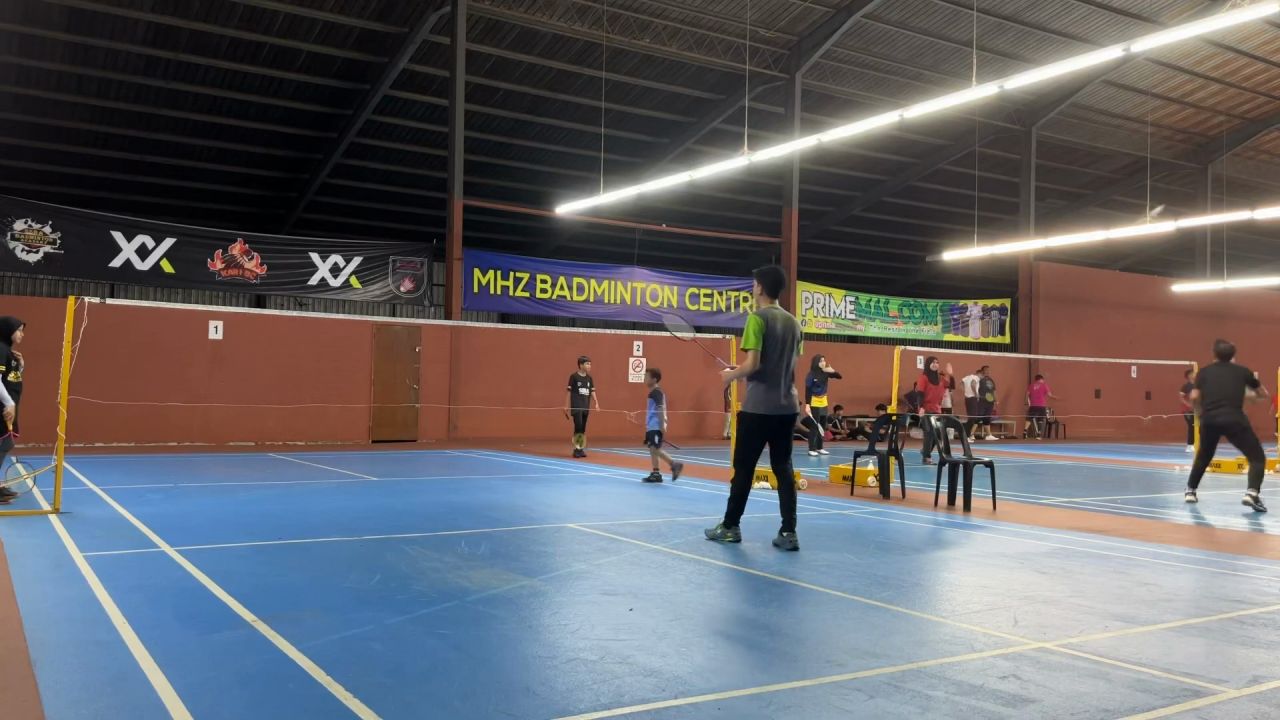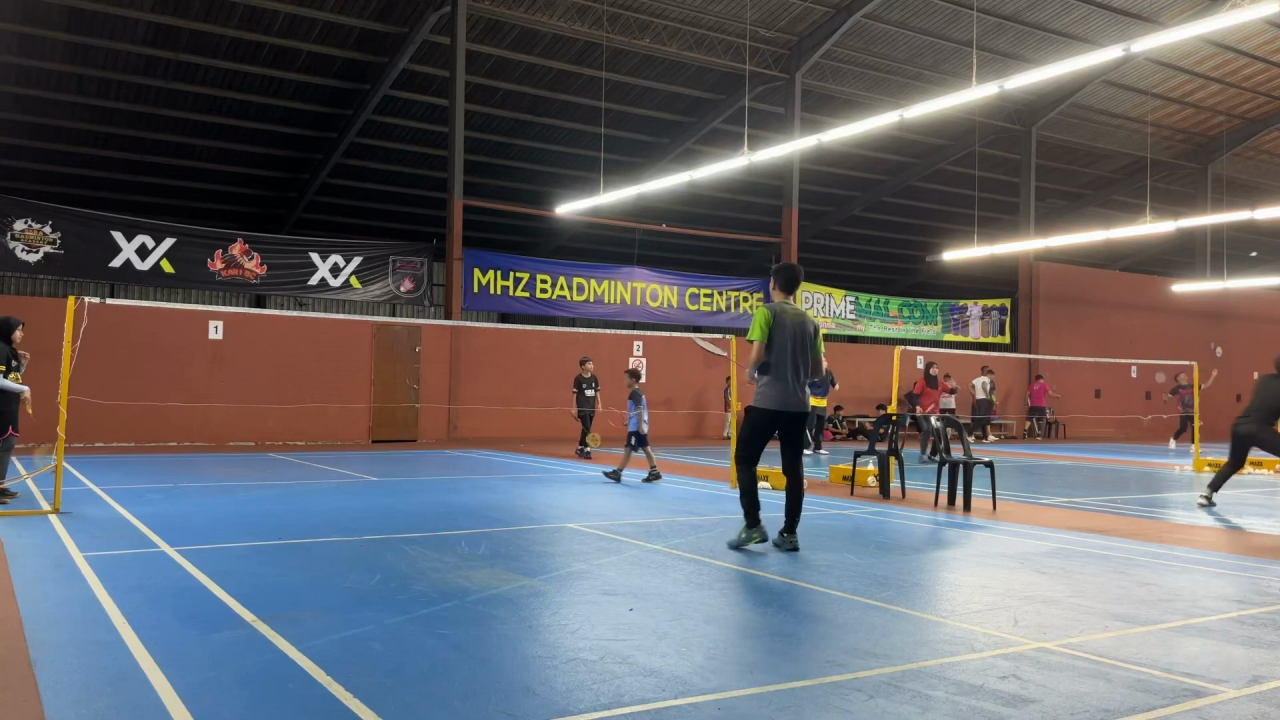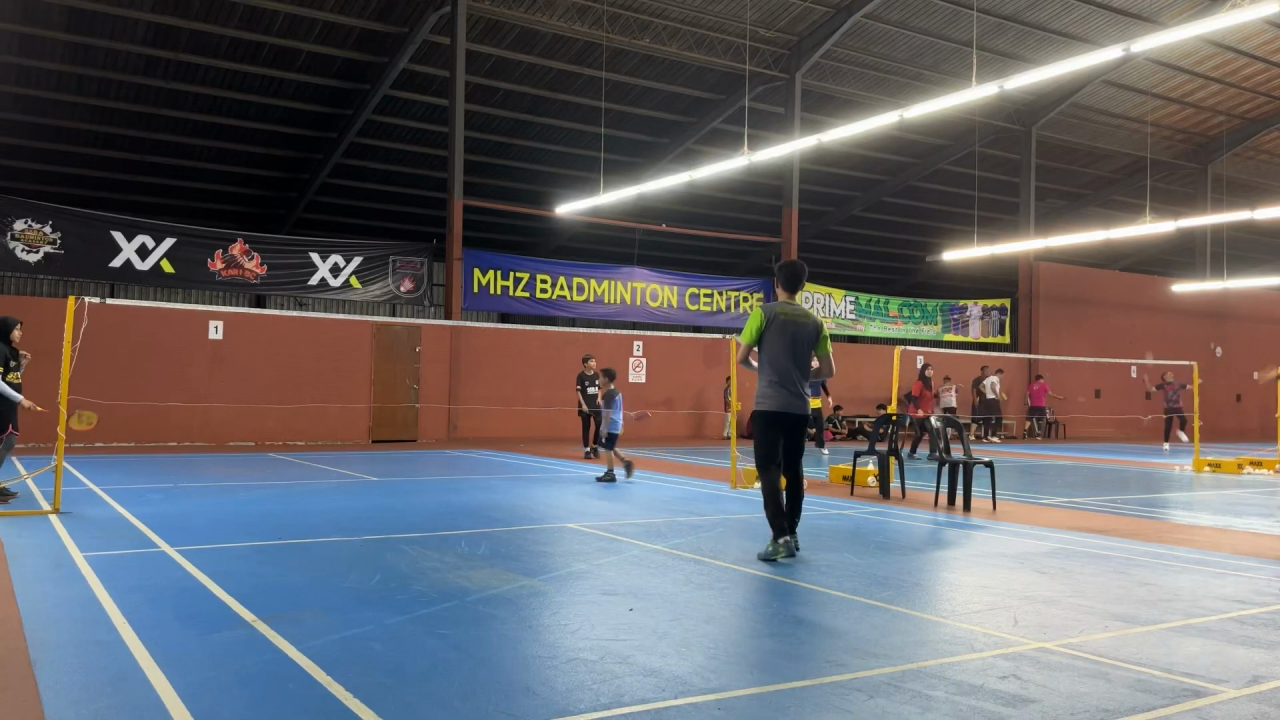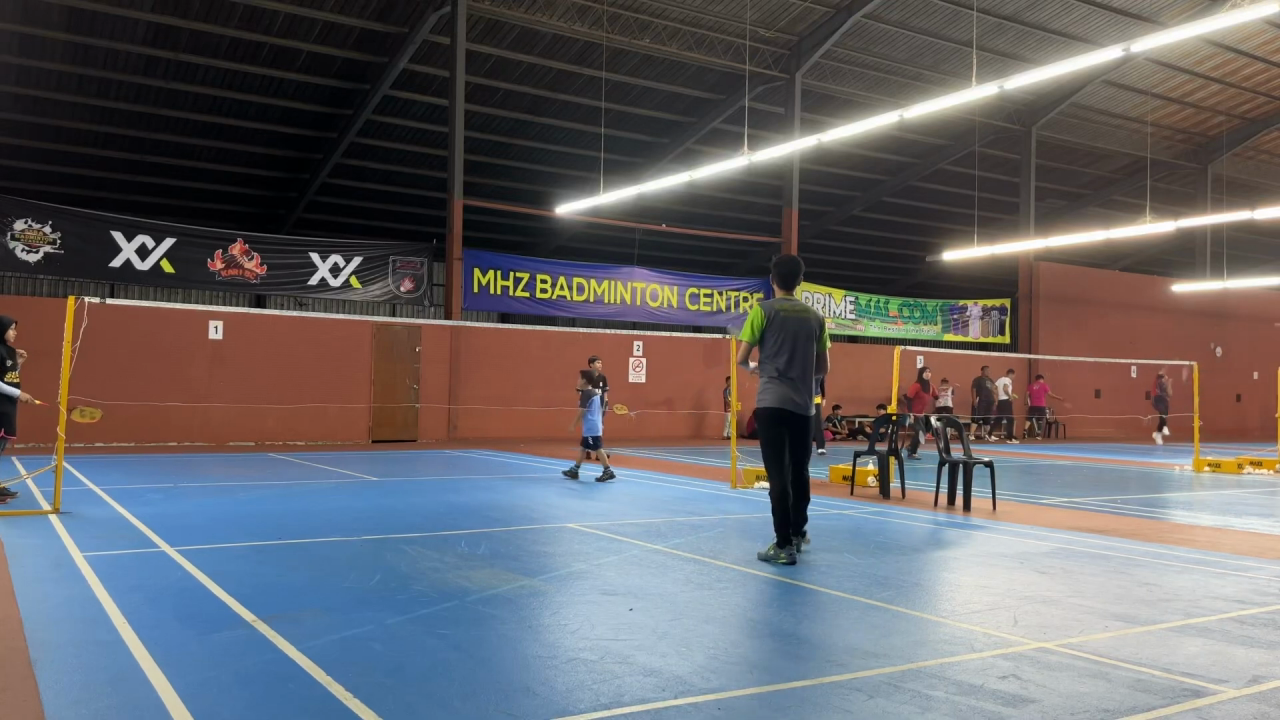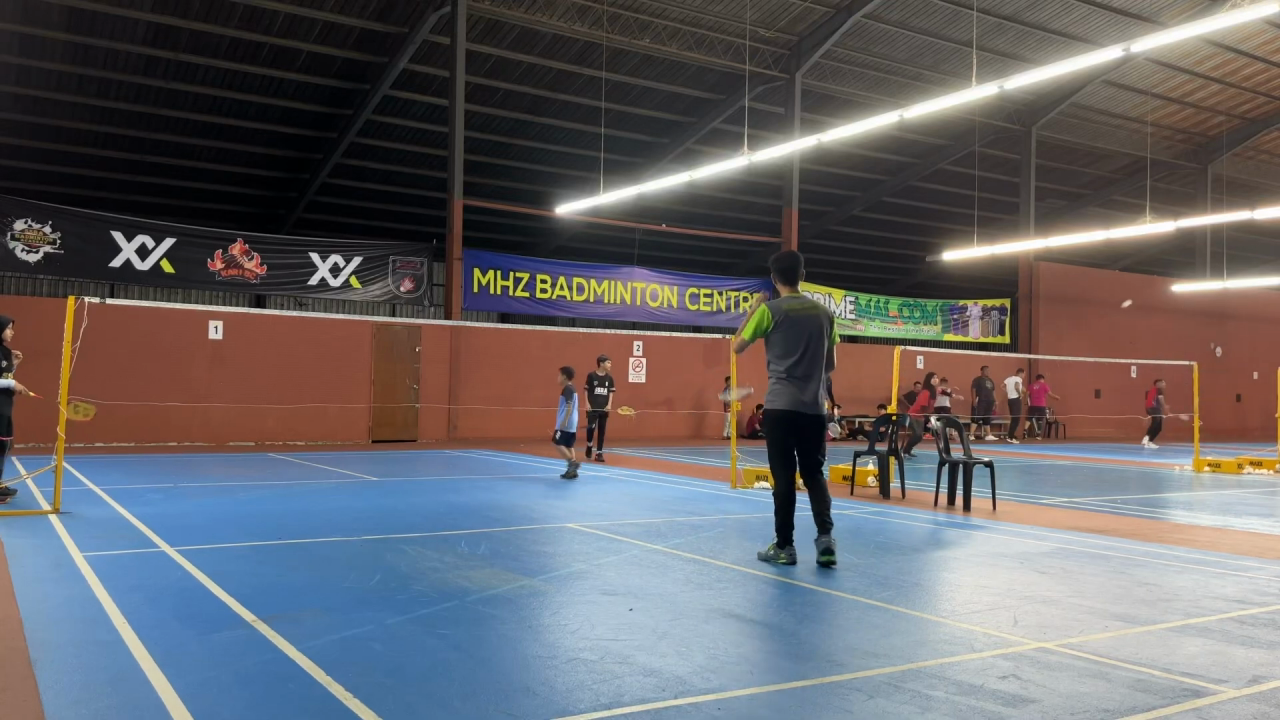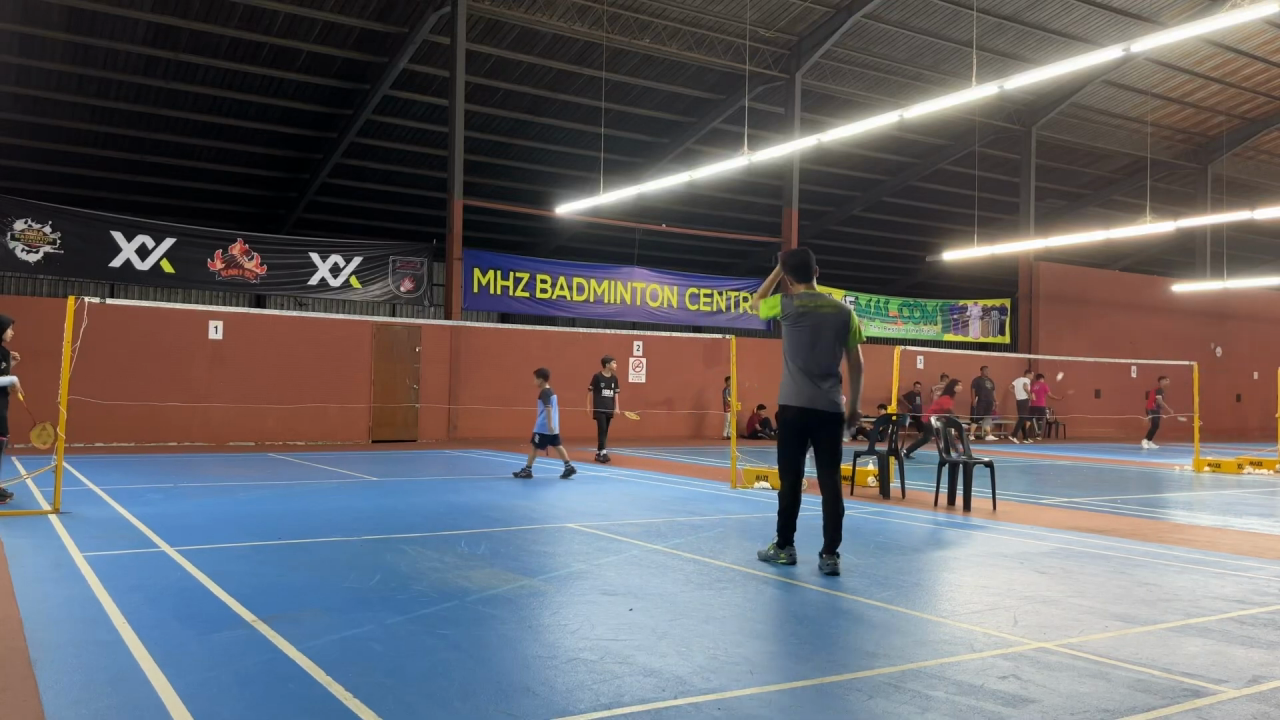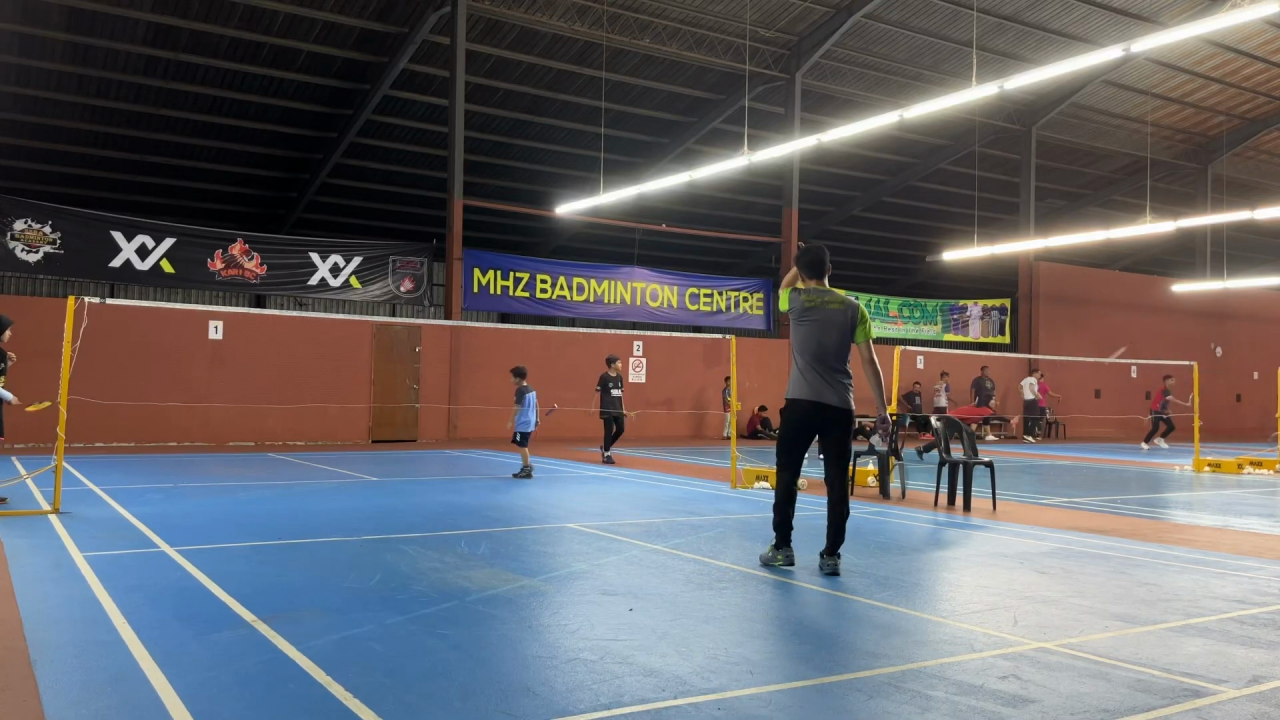
dt=0.3s
person 1, frame 1
left shoulder: (758, 318)
right shoulder: (794, 323)
left elbow: (752, 364)
left wrist: (732, 374)
left hip: (758, 408)
right hip: (787, 408)
left knee: (743, 468)
right knee: (784, 469)
left ankle: (730, 526)
right ankle: (788, 532)
person 1, frame 2
left shoulder: (766, 312)
right shoulder: (809, 321)
left elbow: (756, 356)
right elbow: (818, 371)
left wrist: (751, 374)
left hip: (767, 403)
right hip: (799, 406)
left knee: (745, 462)
right knee: (793, 469)
left ankle: (753, 525)
right ankle: (789, 533)
person 1, frame 3
left shoulder: (764, 313)
right shoulder: (814, 322)
left elbow: (742, 358)
right elbow: (827, 371)
left hip: (769, 406)
right hip: (799, 408)
left knee: (769, 472)
right knee: (794, 472)
left ankle: (781, 538)
right ankle: (791, 533)
person 1, frame 4
left shoulder: (763, 311)
right shoulder: (815, 317)
left elbow: (742, 358)
right elbow: (823, 368)
left wrist: (756, 366)
left hip: (772, 404)
right hip: (804, 406)
left knee: (779, 475)
right knee: (800, 472)
left ankle: (784, 545)
right ankle: (798, 533)
person 1, frame 5
left shoulder: (770, 310)
right shoulder: (824, 313)
left elbow: (737, 346)
right elbow: (830, 365)
left wrist: (752, 311)
left hip: (781, 406)
right hip: (814, 408)
left knee: (784, 478)
right knee: (814, 474)
left ankle: (784, 546)
right ankle: (825, 537)
person 1, frame 6
left shoulder: (786, 304)
right shoulder: (842, 311)
left elbow: (756, 302)
right elbow: (856, 365)
left wrist: (778, 269)
right wrist: (854, 404)
left hip: (795, 406)
right hip: (831, 408)
left knee: (790, 479)
right knee: (830, 481)
left ankle: (784, 546)
right ankle: (830, 554)
person 1, frame 7
left shoulder: (796, 300)
right shoulder: (853, 308)
left elbow: (785, 286)
right elbow: (869, 361)
left wrist: (801, 260)
right wrist: (882, 409)
left hip: (802, 401)
right hip: (840, 406)
left knee: (787, 472)
right knee: (837, 482)
left ankle: (782, 545)
right ankle: (831, 555)
